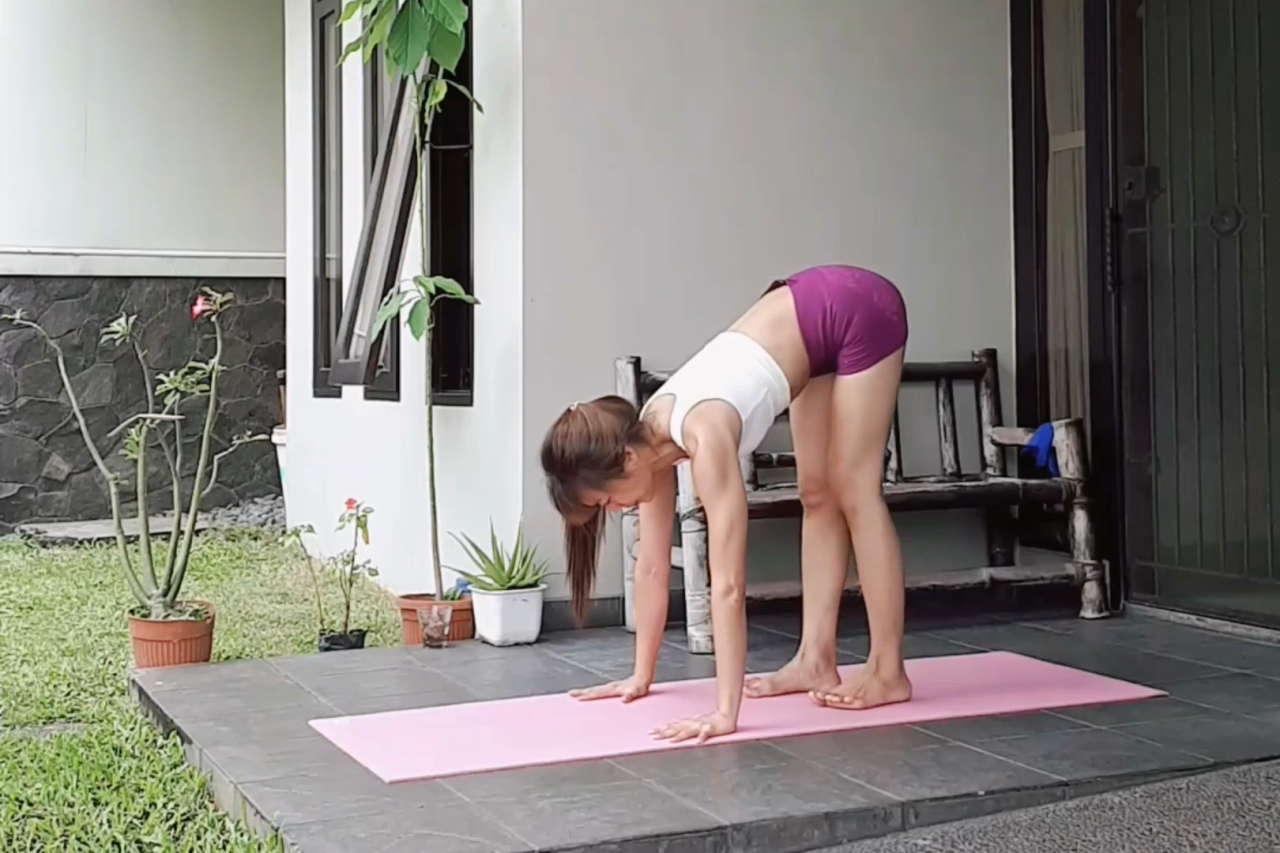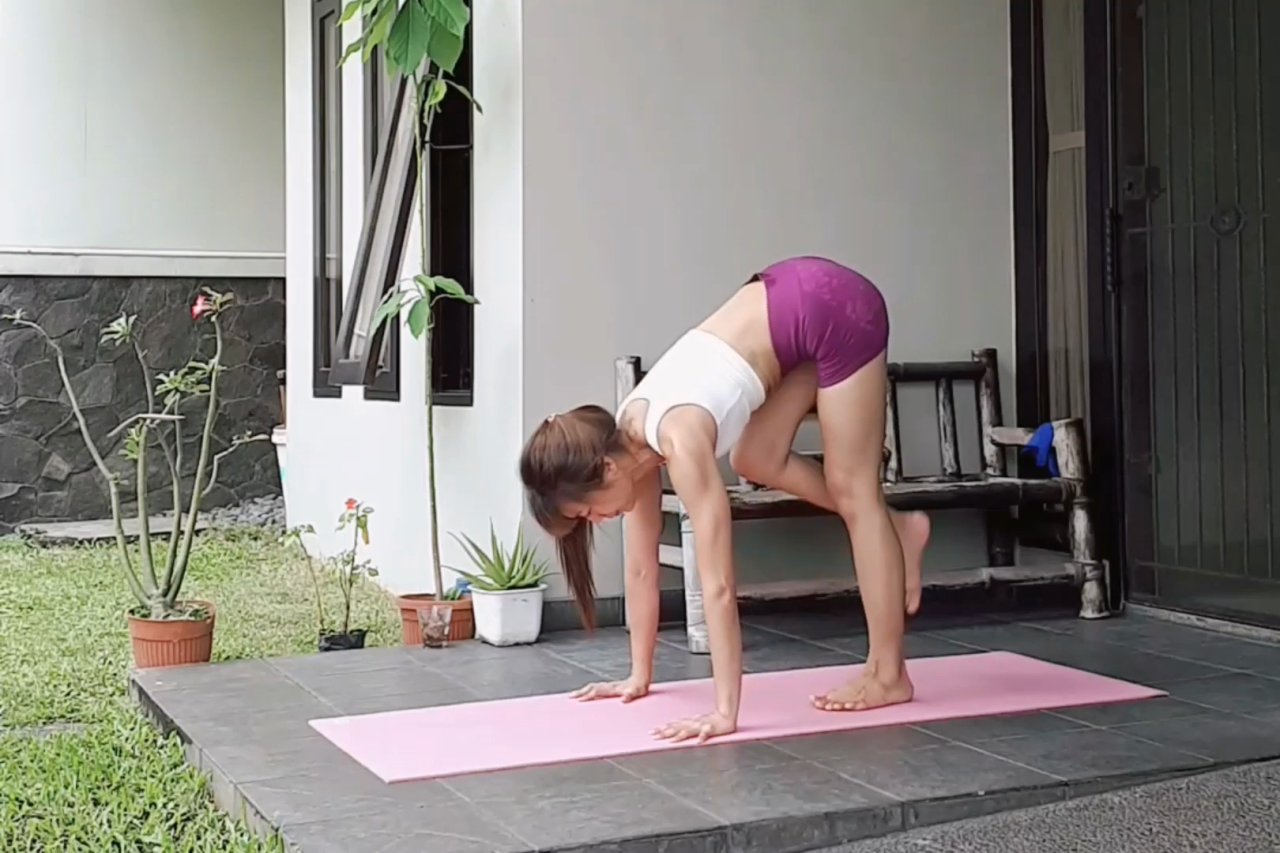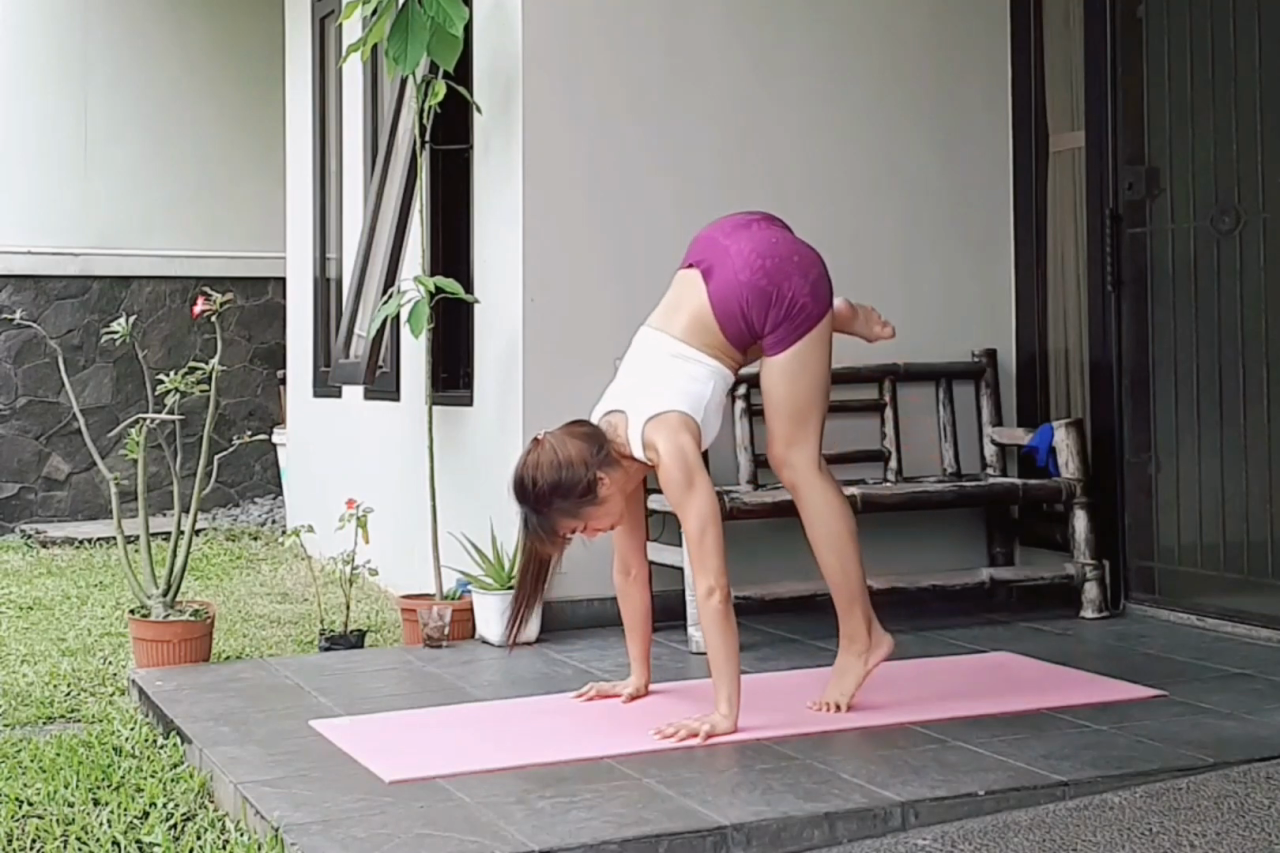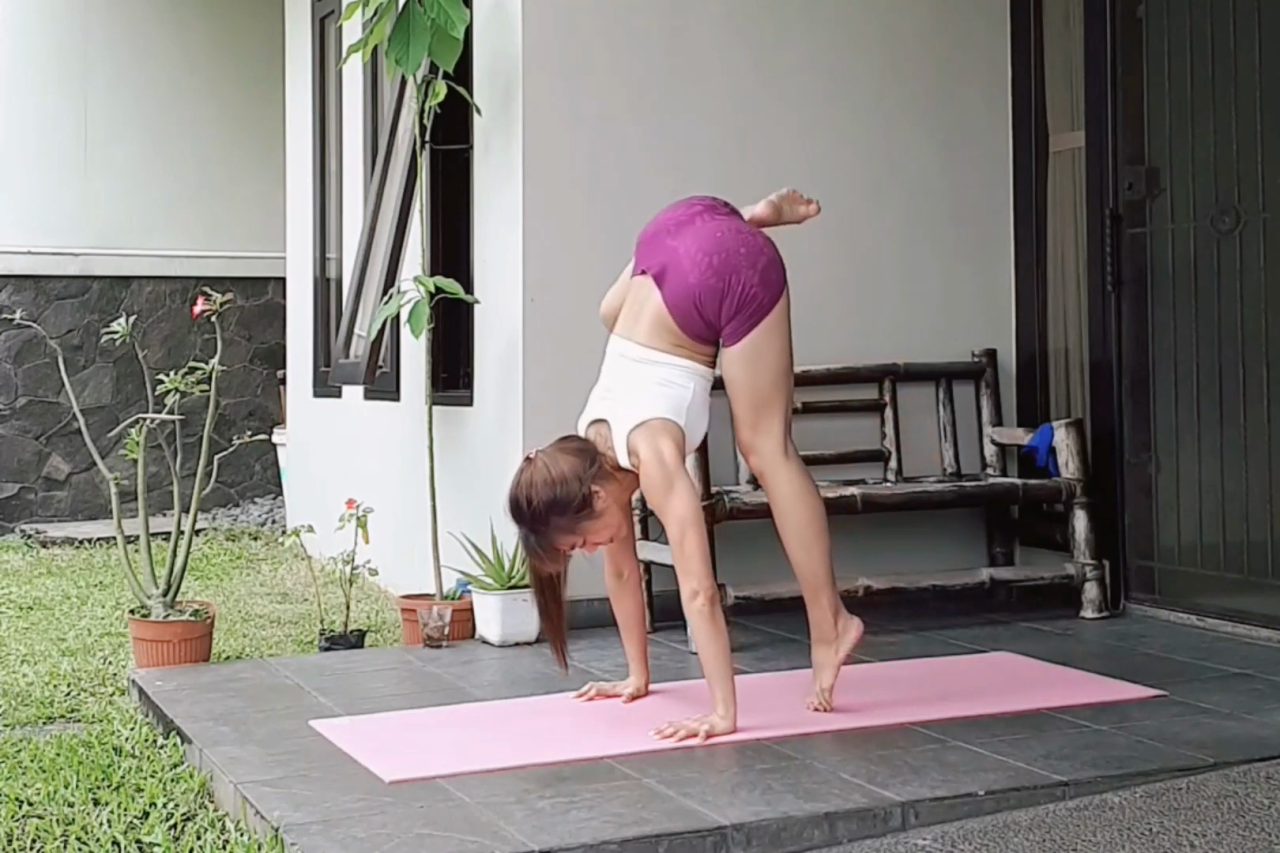
dt=0.5s
person 1, frame 1
left shoulder: (702, 434)
right shoulder: (650, 435)
left elbow: (727, 583)
right elbow: (651, 566)
left wrist: (726, 712)
right wrist: (640, 675)
left hip: (860, 310)
right hip: (812, 311)
left knee: (854, 489)
right knee: (817, 492)
left ankle: (888, 671)
right ankle: (816, 661)
person 1, frame 2
left shoulder: (676, 438)
right shoulder: (628, 437)
left elbow: (717, 585)
right elbow: (641, 567)
left wrist: (726, 711)
right wrist: (639, 675)
left hip: (836, 306)
right hip: (790, 297)
left knee: (850, 489)
right knee: (755, 464)
right ankle: (895, 535)
person 1, frame 3
left shoulder: (663, 441)
right shoulder: (606, 443)
left elbow: (710, 586)
right elbow: (629, 568)
left wrist: (725, 711)
right wrist: (637, 677)
left hip: (776, 273)
right hip: (726, 254)
left knee: (796, 464)
left ankle: (862, 637)
right ankle: (831, 318)
person 1, frame 4
left shoulder: (646, 451)
right shoulder: (593, 449)
left elbow: (699, 591)
right elbow: (622, 570)
left wrist: (723, 713)
right wrist: (637, 677)
left hip: (731, 266)
left knee: (768, 453)
right knee: (613, 316)
left ankle: (830, 627)
